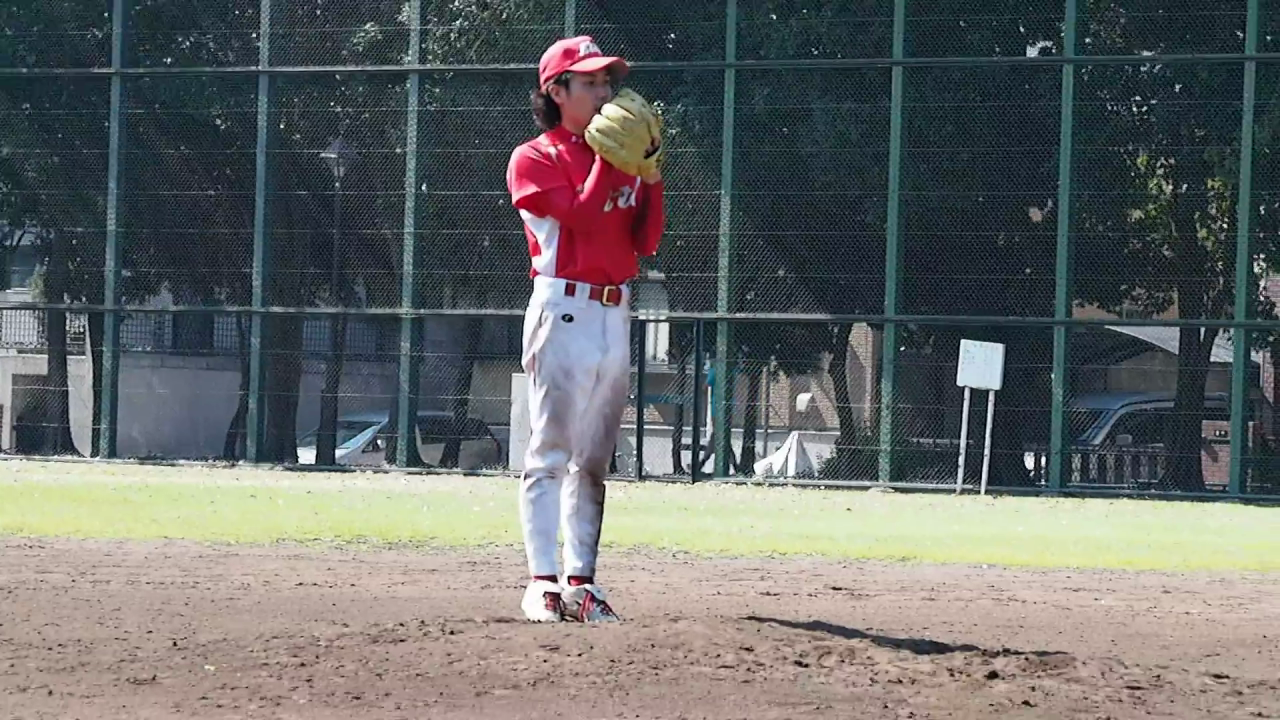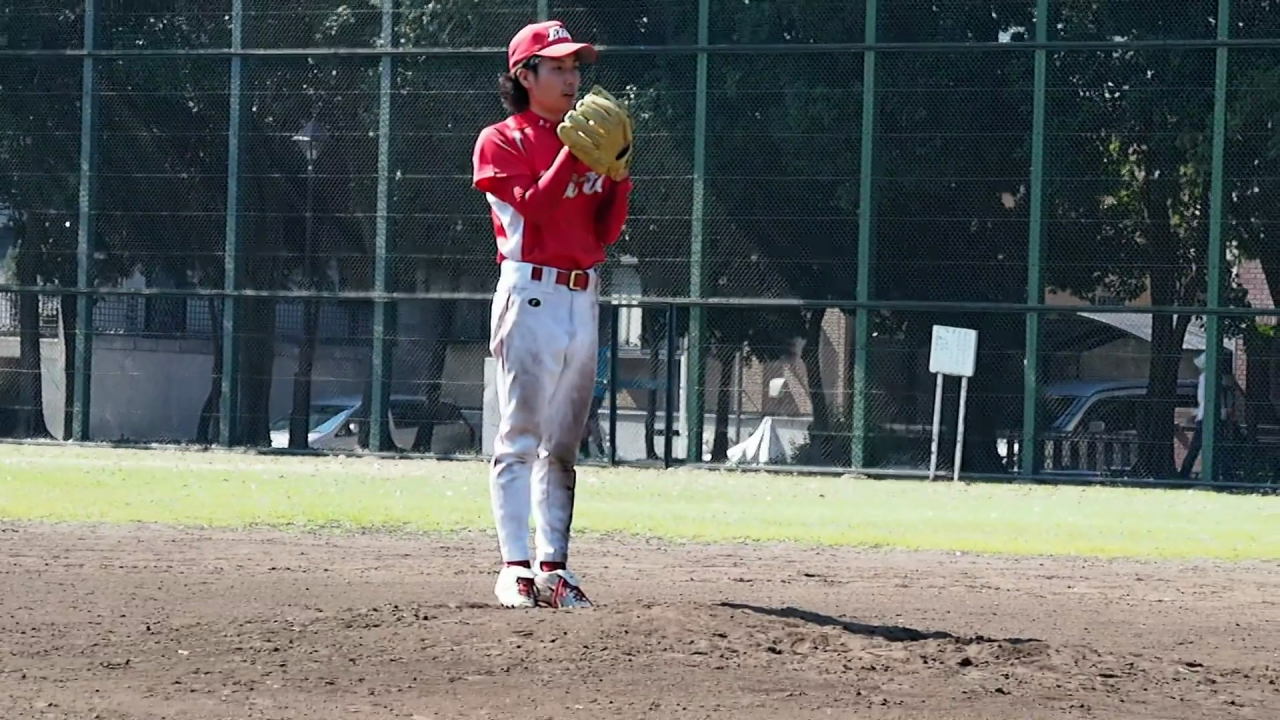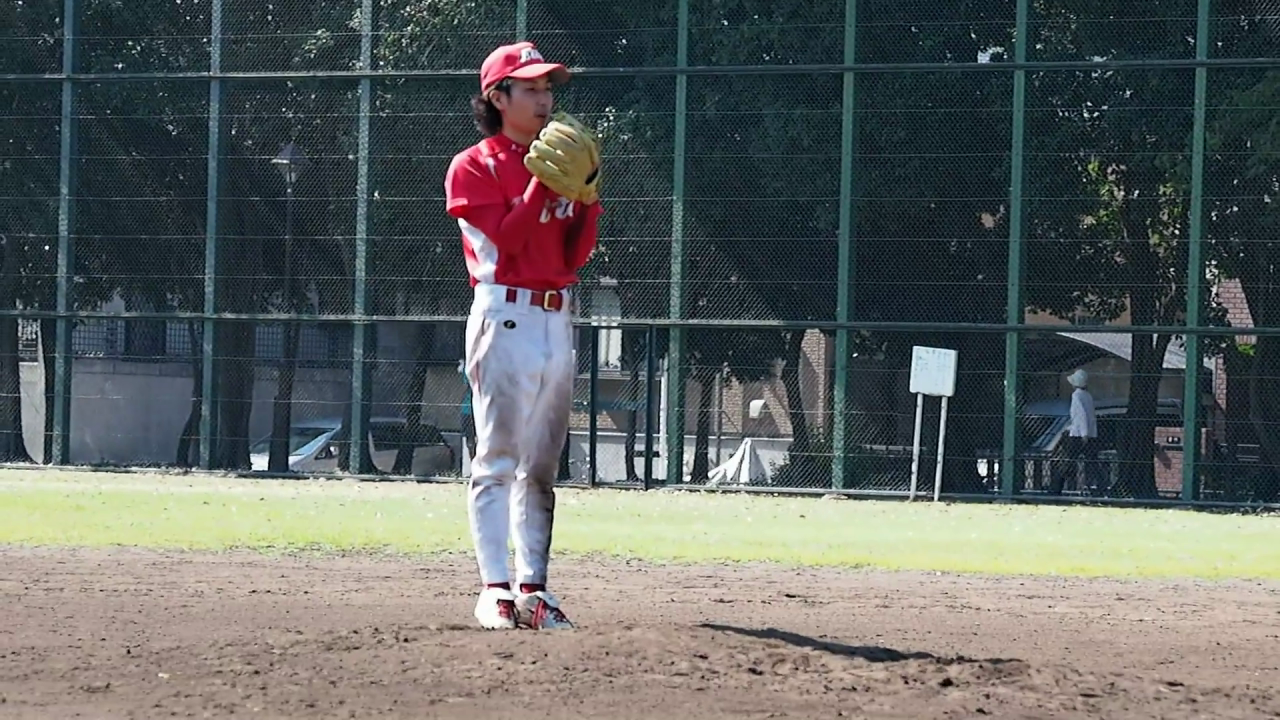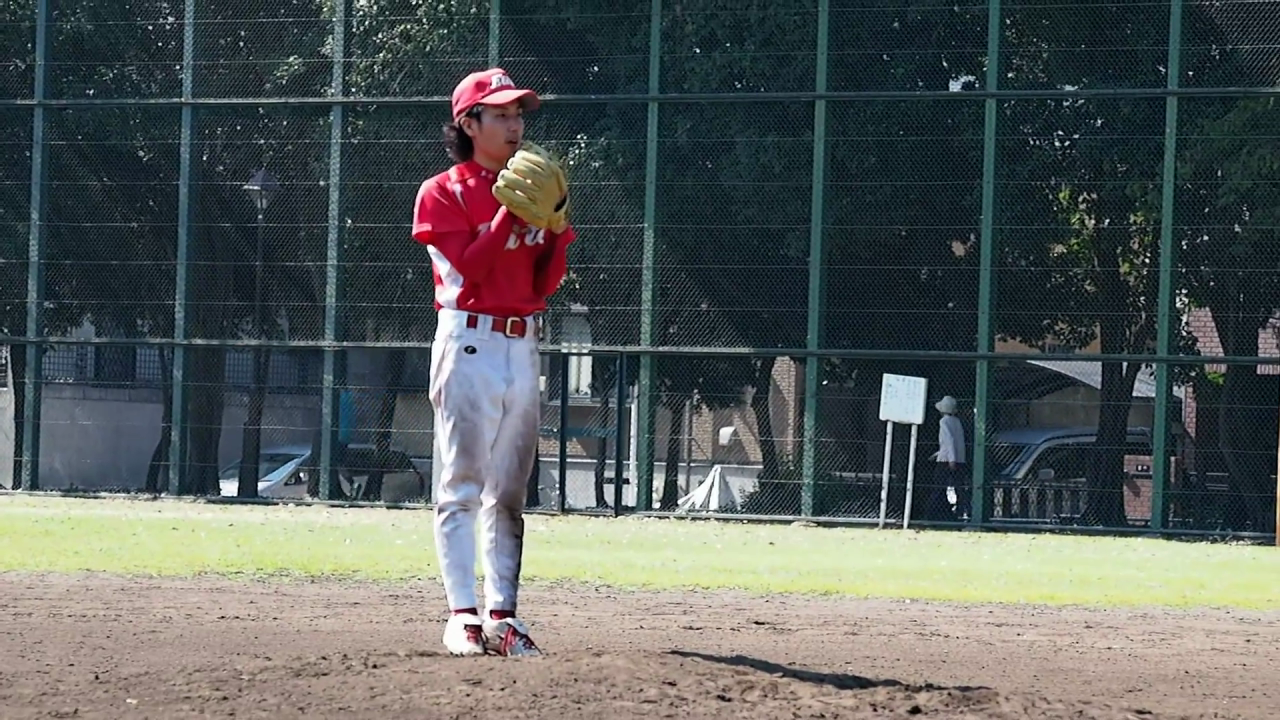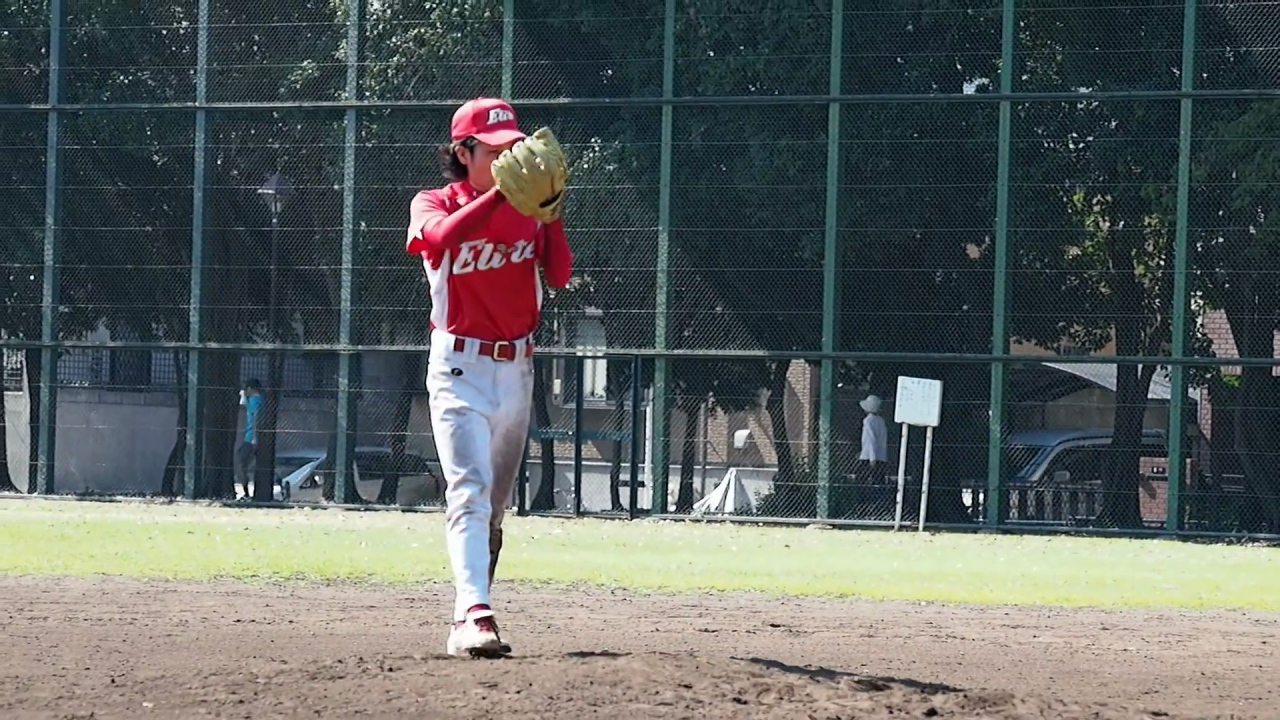
dt=1s
person 1, frame 1
left shoulder: (619, 157)
right shoulder: (533, 157)
left elbow: (646, 240)
right elbow: (582, 216)
left wrist: (649, 169)
right wrist: (609, 154)
left hip: (615, 314)
right hip: (565, 310)
left knee: (594, 457)
right knee: (551, 452)
left ankle: (581, 580)
right ankle: (543, 581)
person 1, frame 2
right shoulder: (500, 141)
left elbow: (606, 231)
right elbow: (535, 207)
left wrist: (619, 167)
right wrist: (575, 148)
left hip: (583, 298)
right hip: (532, 295)
left knee: (563, 443)
right knee: (520, 436)
left ankle: (553, 565)
right ankle: (516, 566)
person 1, frame 3
right shoulder: (474, 166)
left elbow: (574, 256)
right elbow: (506, 241)
left wrist: (587, 195)
right wrist: (544, 181)
left hip: (557, 321)
right hip: (506, 318)
left knee: (541, 465)
right knee: (498, 458)
left ankle: (533, 586)
right ankle: (495, 589)
person 1, frame 4
right shoulder: (442, 192)
left elbow: (545, 285)
right elbow: (470, 268)
left wrist: (556, 225)
right wrist: (510, 210)
left hip: (523, 347)
right hip: (469, 344)
left knee: (508, 493)
right knee: (462, 486)
left ankle: (501, 614)
right ankle: (463, 615)
person 1, frame 5
left shoulder: (530, 211)
right shoulder: (433, 204)
left elbow: (559, 278)
right elbow: (440, 236)
left wrist: (549, 213)
right wrist: (500, 191)
left hip: (516, 369)
right hip: (459, 367)
left knee: (494, 506)
right knee: (469, 492)
left ankle: (466, 619)
right ankle: (476, 612)
